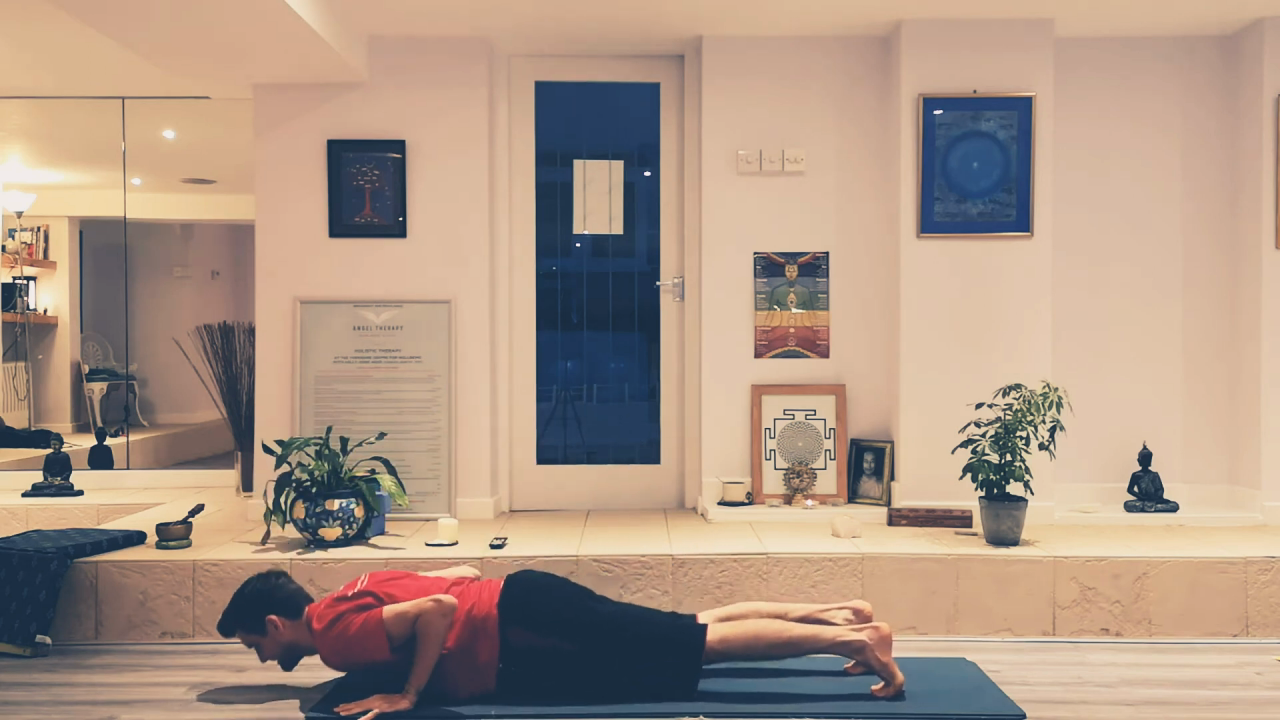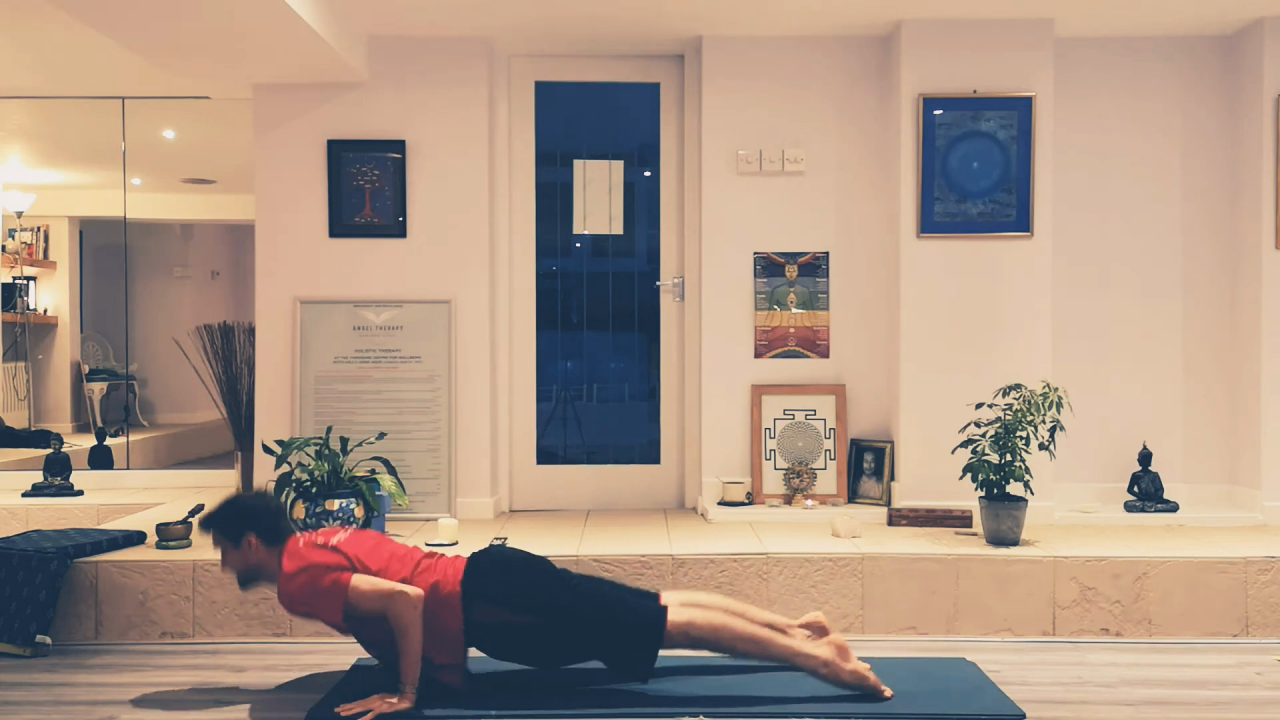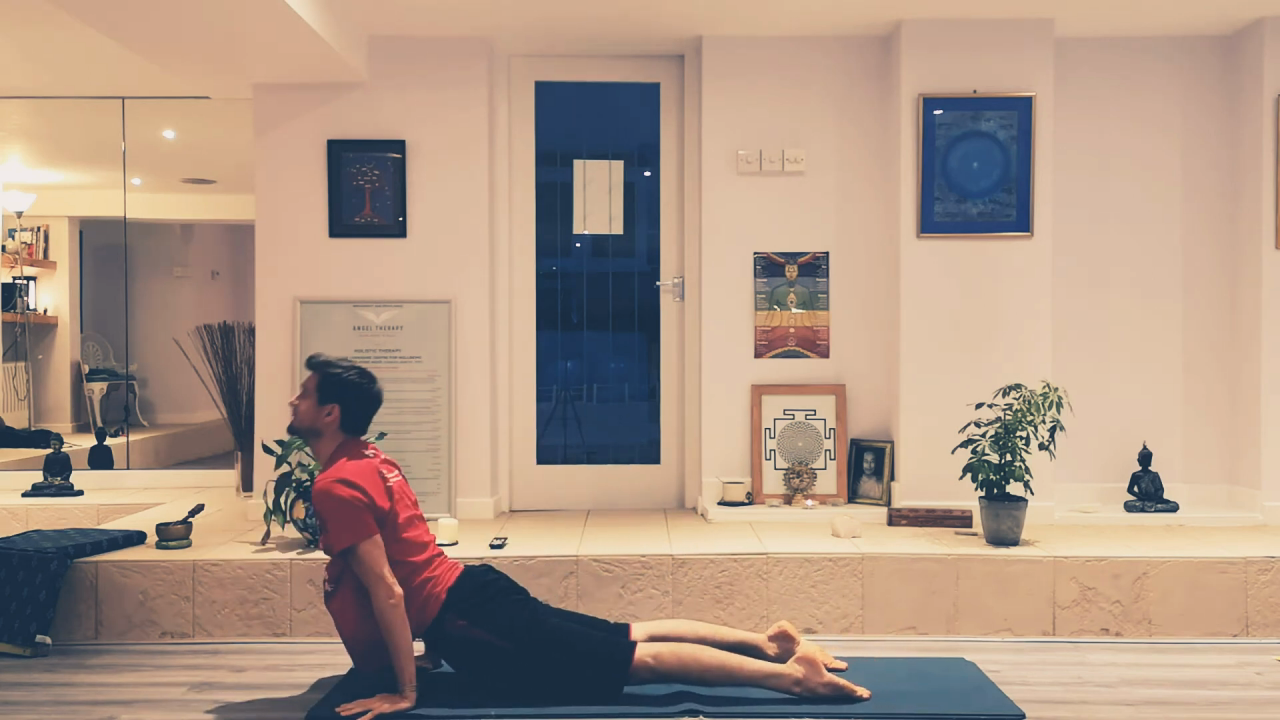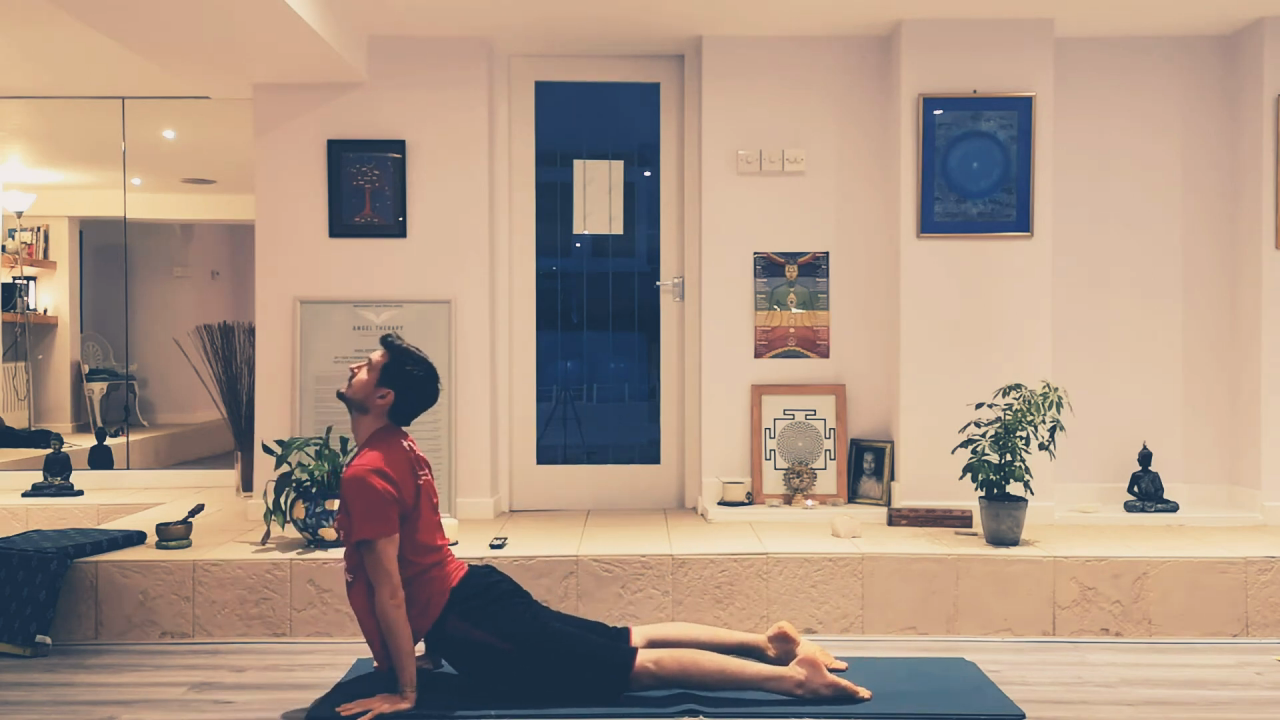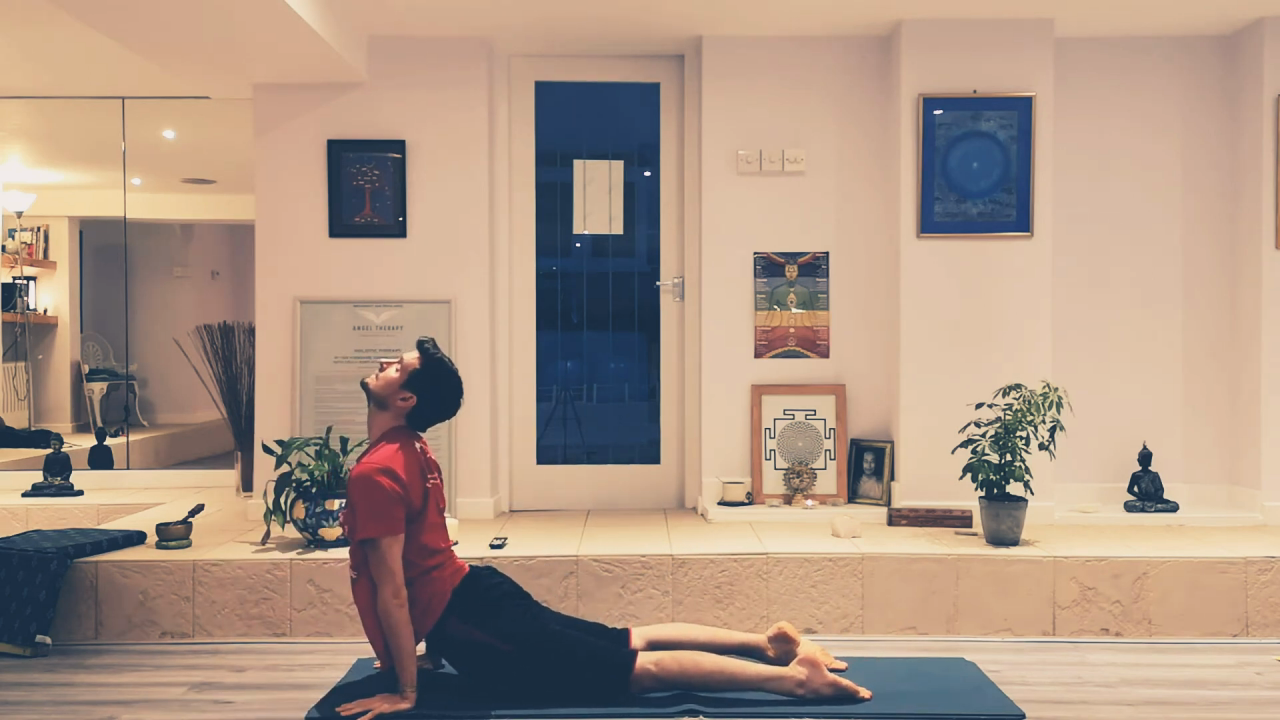
dt=0.4s
person 1, frame 1
left shoulder: (335, 633)
right shoulder: (352, 598)
left elbow: (439, 609)
right elbow: (462, 575)
right wrist: (413, 662)
left hip: (522, 625)
right hip: (520, 600)
left knee: (700, 642)
right knee: (699, 624)
left ankle: (854, 639)
right ankle: (842, 615)
person 1, frame 2
left shoulder: (298, 579)
right shoulder: (325, 542)
left elbow: (404, 600)
right wrist: (433, 659)
left hip: (488, 599)
right hip: (489, 572)
left knee: (666, 625)
right knee: (663, 610)
left ankle: (816, 655)
right ankle: (798, 629)
person 1, frame 3
left shoulder: (335, 488)
right shoulder: (373, 462)
left elbow: (386, 593)
right wrist: (430, 647)
left hip: (464, 618)
right hip: (473, 589)
left knee: (637, 661)
right knee: (635, 638)
right ankle: (765, 643)
person 1, frame 4
left shoulder: (365, 474)
right shoulder: (401, 450)
left elbow: (389, 590)
right wrist: (433, 646)
left hip: (468, 618)
right hip: (476, 592)
left knee: (638, 667)
right knee: (633, 640)
right ankle: (765, 643)
person 1, frame 5
left shoulder: (374, 473)
right shoulder: (411, 451)
left elbow: (391, 590)
right wrist: (433, 647)
left hip: (466, 621)
right hip: (473, 595)
left knee: (637, 669)
right knee: (632, 641)
right ankle: (765, 643)
